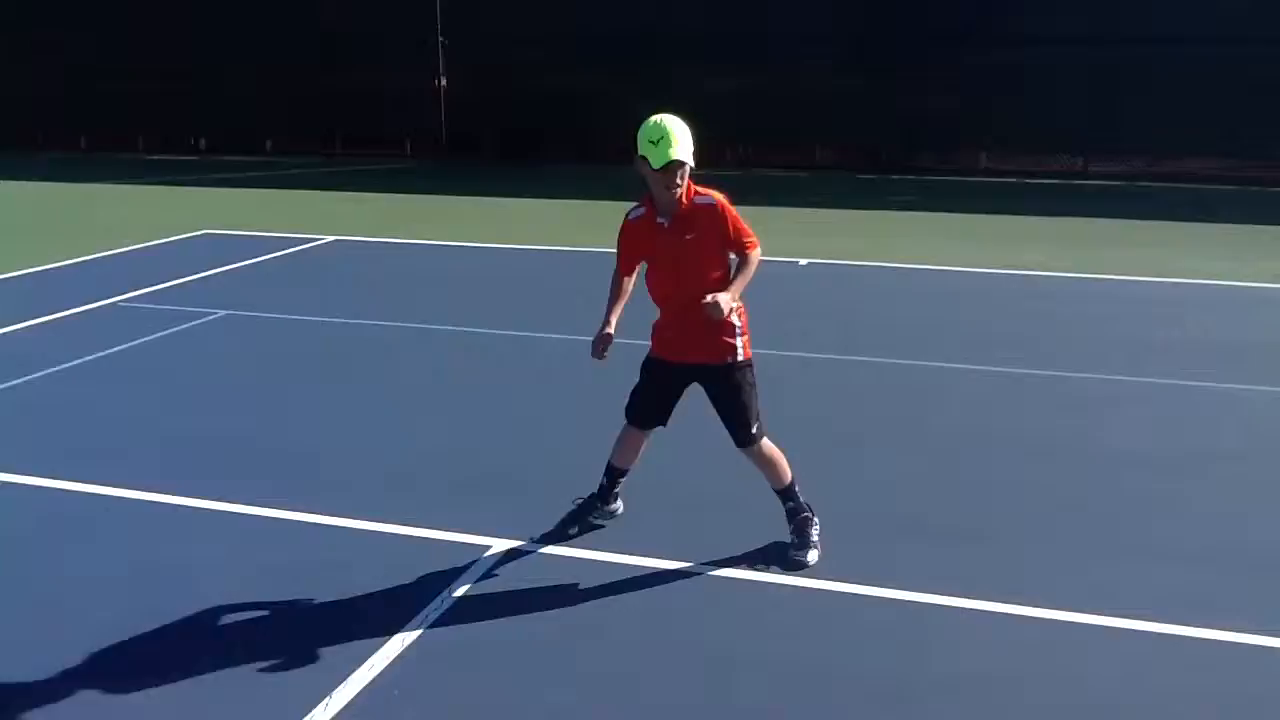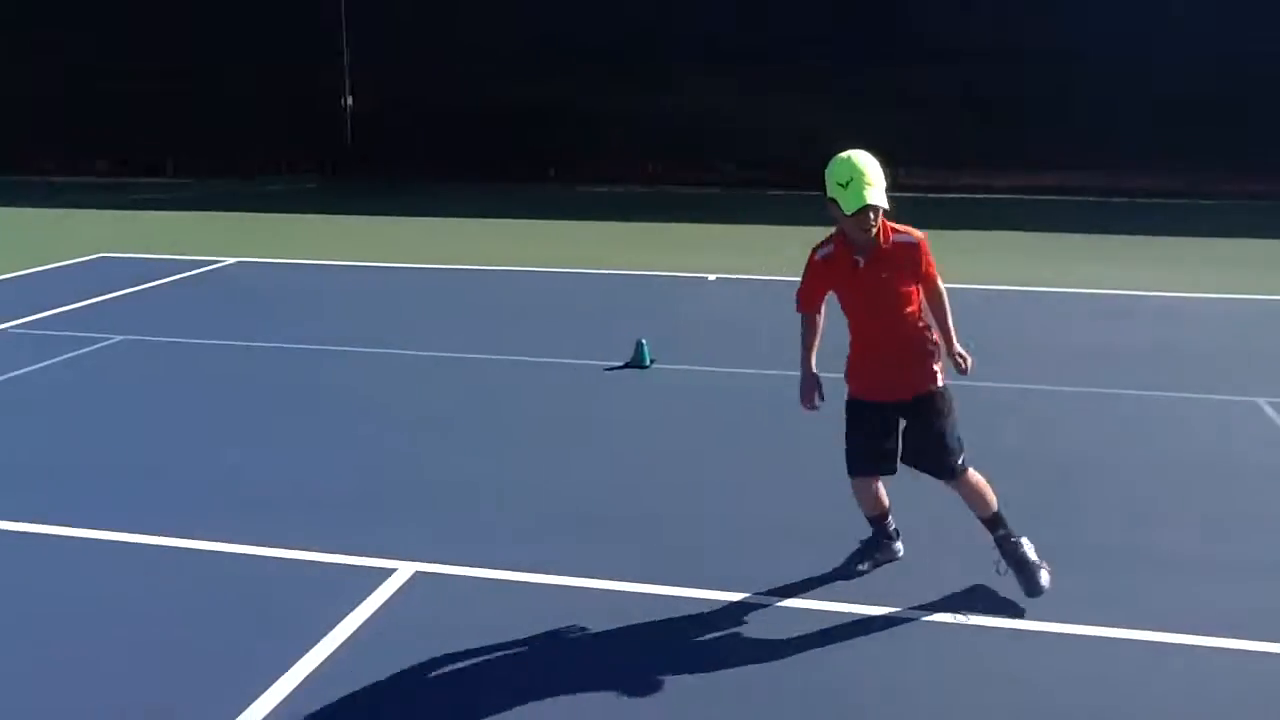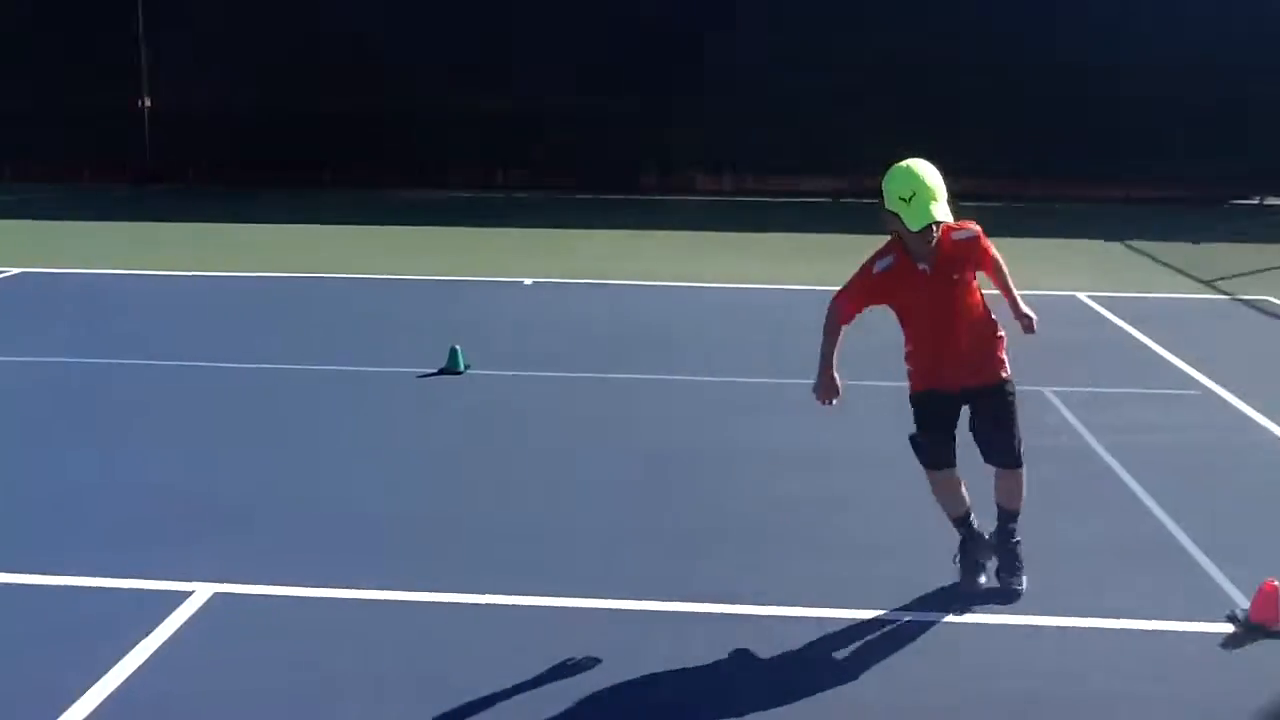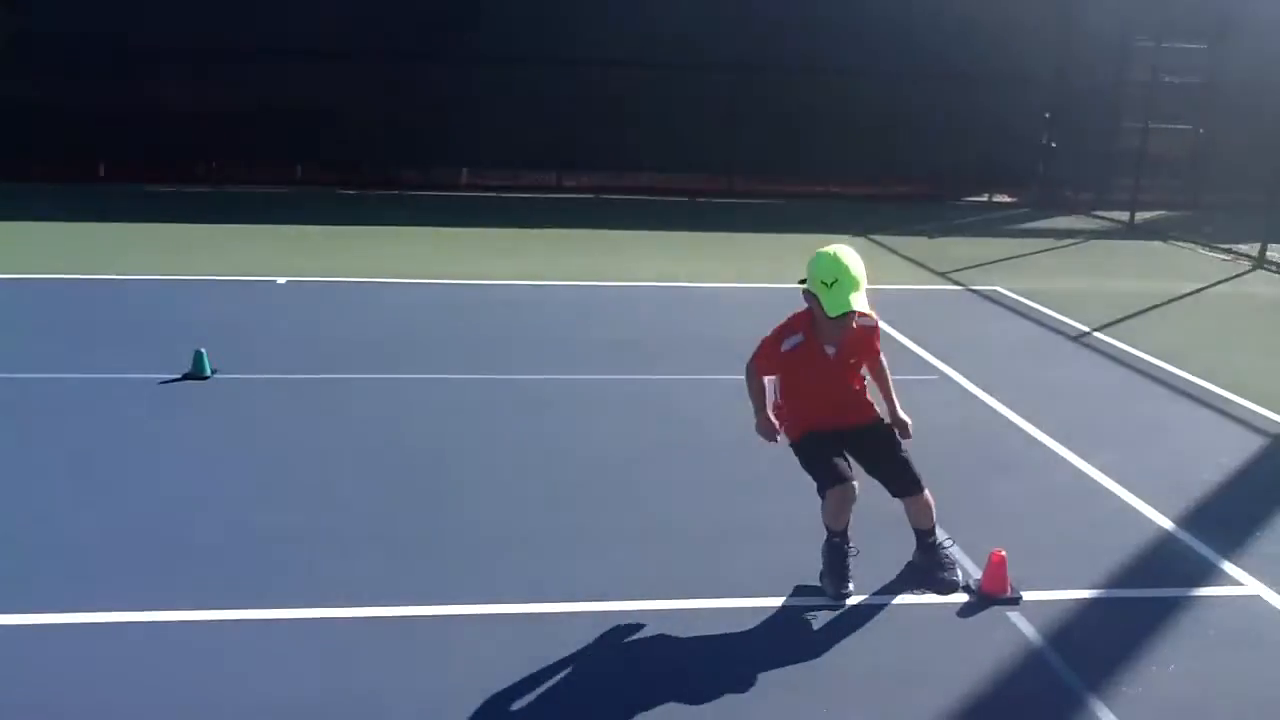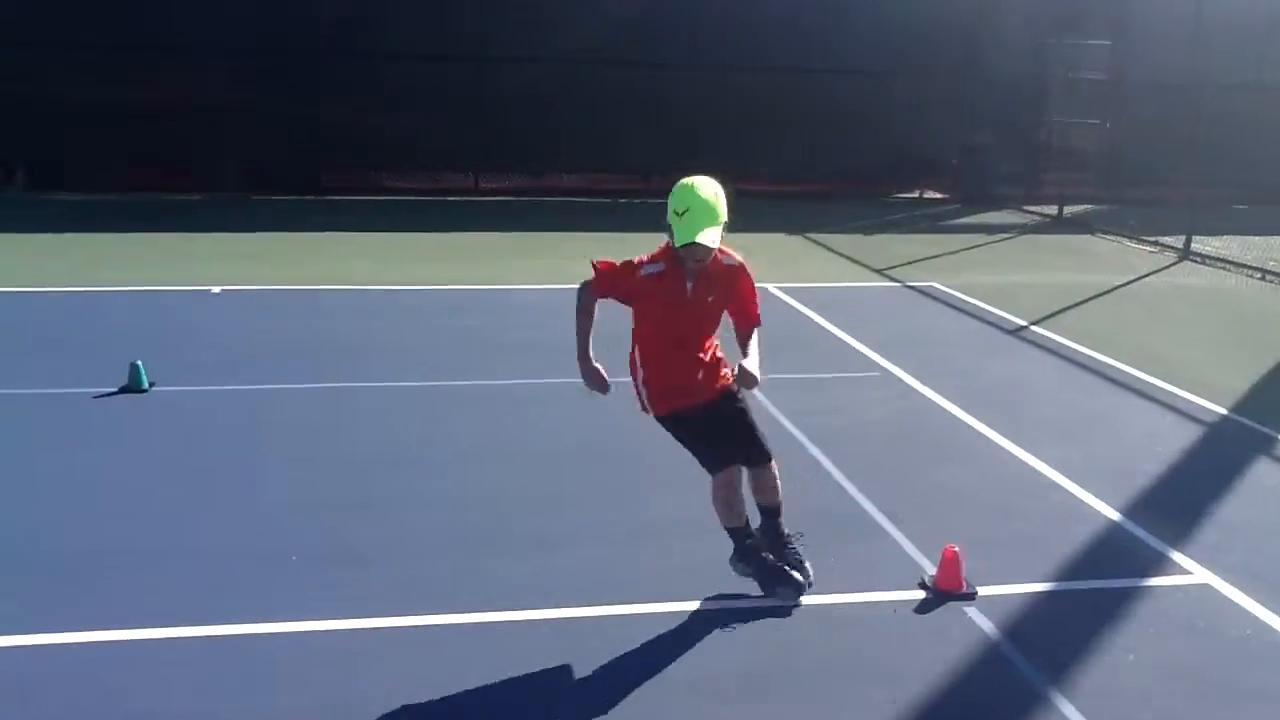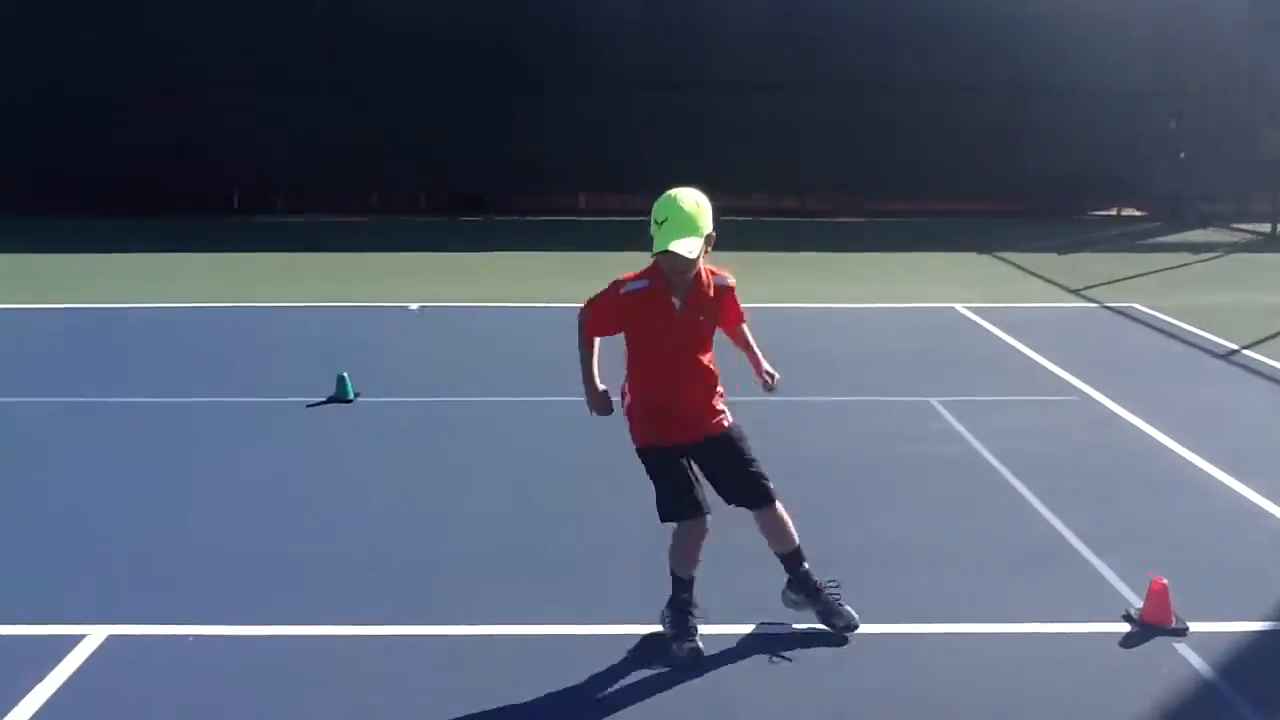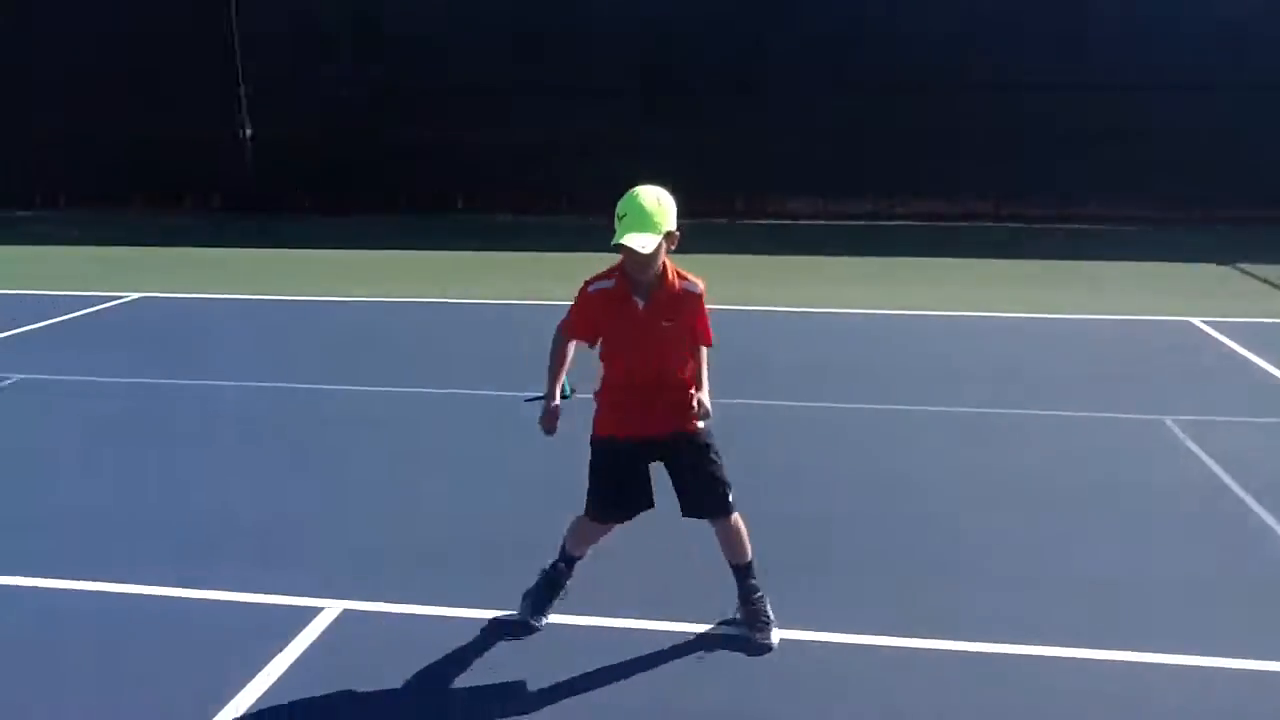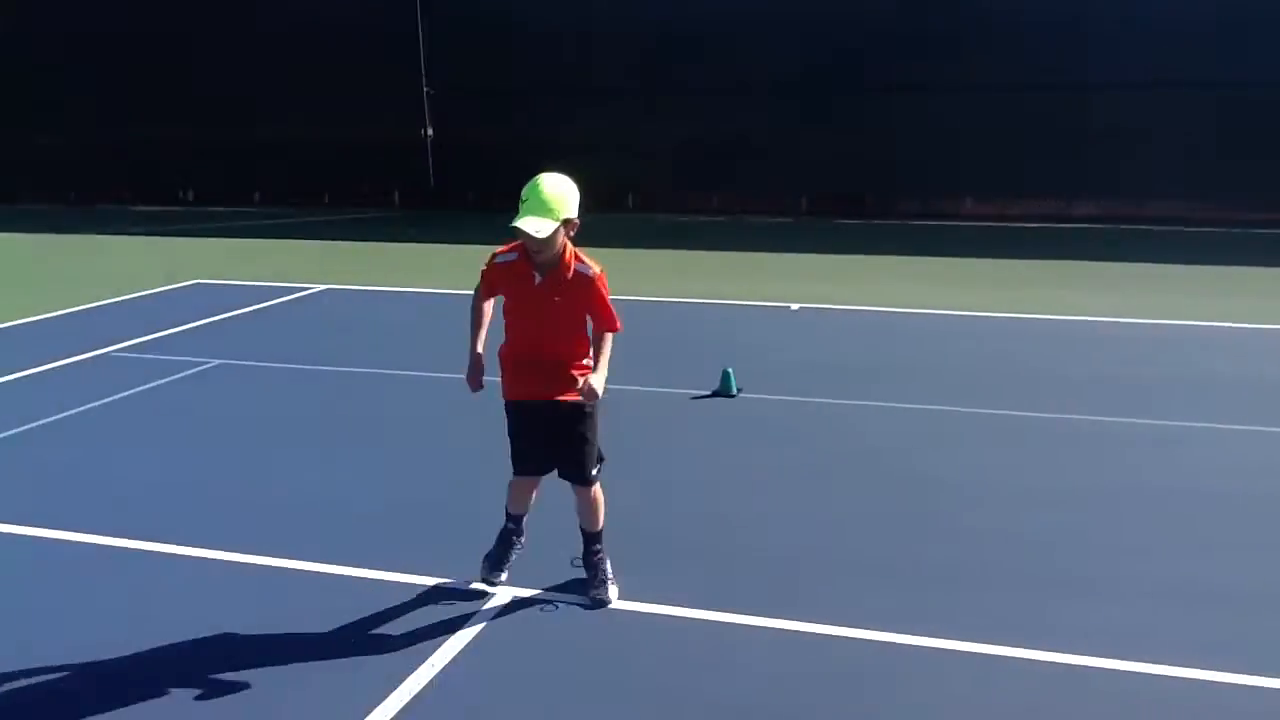
dt=0.3s
person 1, frame 1
left shoulder: (712, 206)
right shoulder: (636, 221)
left elbow: (751, 252)
right elbow: (626, 272)
left wrist: (730, 295)
right wrist: (609, 325)
left hip: (723, 342)
right hip: (672, 342)
left knee: (750, 439)
right knee: (638, 423)
left ankle: (800, 515)
right ankle: (608, 494)
person 1, frame 2
left shoulder: (908, 244)
right shoulder: (823, 259)
left elbow: (932, 288)
right elbow: (811, 310)
left wrist: (950, 342)
right wrist: (809, 370)
left hip: (919, 376)
right hip: (867, 381)
left knee: (953, 471)
right knee: (861, 475)
left ankle: (1008, 542)
right ankle: (884, 539)
person 1, frame 3
left shoulder: (965, 239)
right shoulder: (879, 269)
left elbow: (994, 264)
right elbow: (839, 311)
left wrist: (1016, 304)
right wrist: (826, 371)
left hip: (989, 367)
right hip: (931, 374)
left knee: (1008, 461)
right knee: (939, 466)
left ankle: (1007, 539)
right ankle: (972, 540)
person 1, frame 4
left shoulder: (865, 324)
right shoulder: (787, 342)
right elbow: (755, 367)
left wrist: (894, 409)
right wrist: (761, 415)
left hip: (858, 415)
right hip: (808, 426)
left knee: (912, 489)
right knee: (841, 488)
left ankle: (929, 551)
right ankle: (836, 553)
person 1, frame 5
left shoulder: (732, 269)
right shoulder: (645, 274)
left elbow: (748, 323)
right elbow: (588, 290)
left wrist: (750, 361)
right wrist: (585, 358)
left hip: (715, 380)
right hip: (668, 392)
left knee: (762, 460)
right knee: (726, 471)
left ankle: (775, 537)
right ankle: (747, 550)
person 1, frame 6
left shoulder: (720, 287)
right shoulder: (629, 294)
right elbow: (587, 322)
left wrist: (758, 360)
right wrist: (591, 382)
left hip: (709, 418)
right hip: (655, 427)
left knee: (765, 502)
right knee: (693, 522)
left ankle: (802, 583)
right ankle: (681, 607)
person 1, frame 7
left shoulder: (687, 293)
right shoulder: (598, 291)
right elbow: (567, 335)
left wrist: (702, 391)
right wrist: (552, 395)
left hip: (678, 418)
right hip: (618, 420)
left knee: (721, 510)
right knee: (601, 517)
left ankle: (750, 592)
right ankle: (556, 576)
person 1, frame 8
left shoulder: (587, 275)
right shoulder: (504, 263)
left elbow: (606, 329)
right elbow: (485, 295)
left wrist: (599, 375)
right wrist: (476, 353)
left hip: (573, 387)
right hip: (524, 385)
left knee: (585, 481)
right knee: (527, 474)
left ankle: (594, 555)
right ankle: (511, 536)
